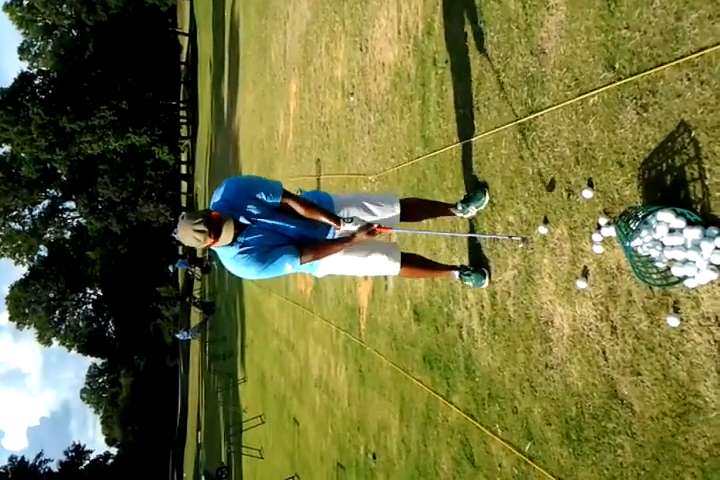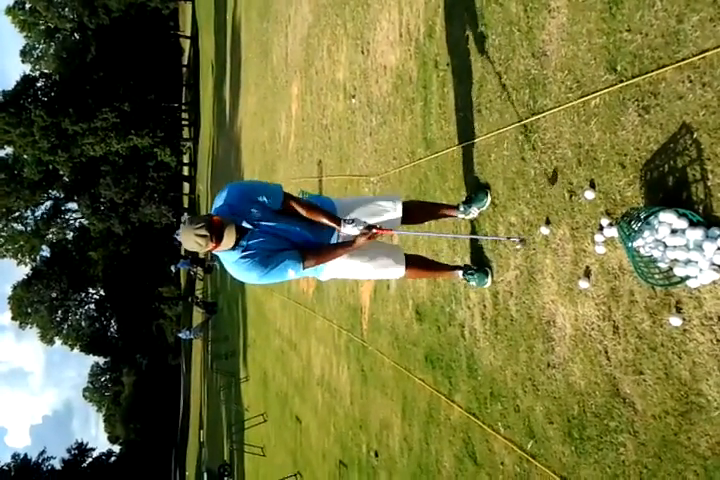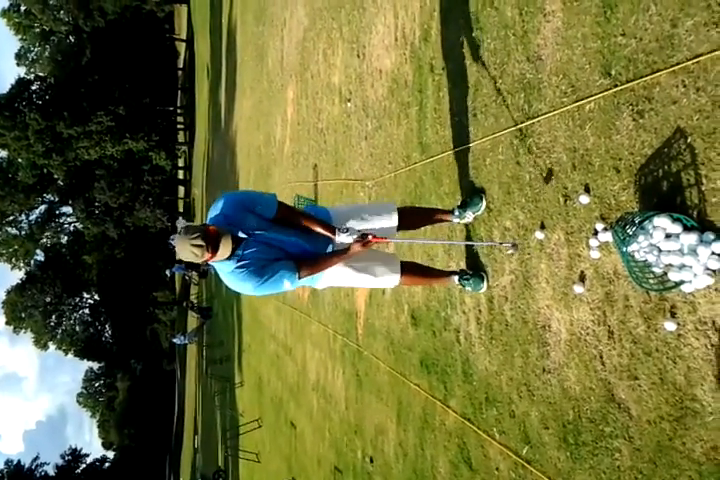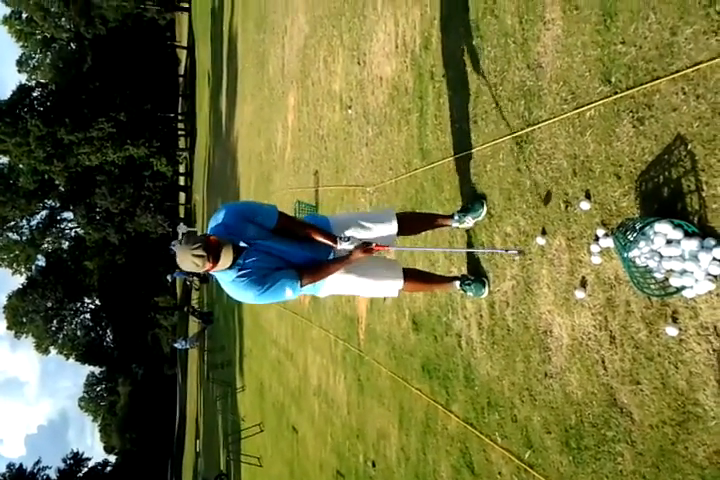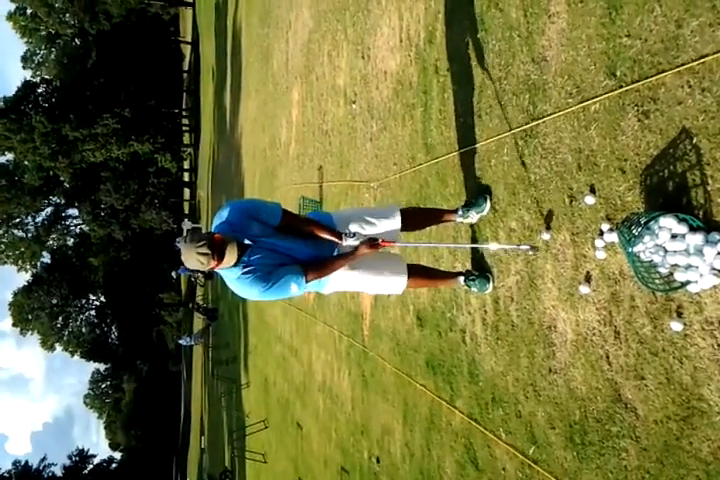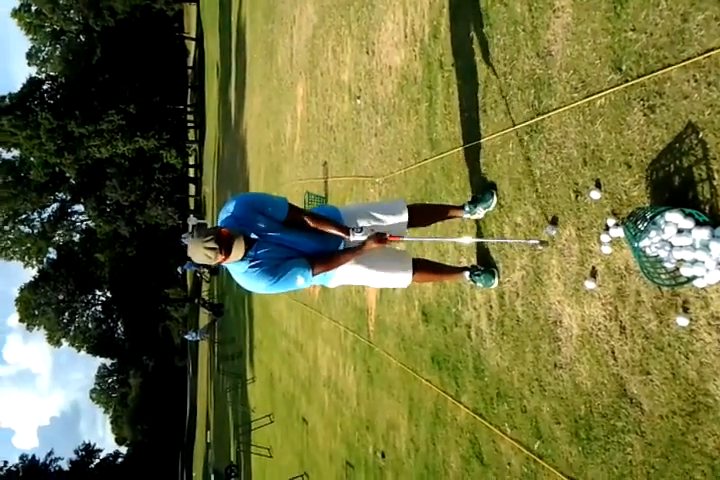
dt=0.1s
person 1, frame 1
left shoulder: (231, 191)
right shoulder: (245, 262)
left elbow: (294, 200)
right elbow: (306, 255)
left wrist: (338, 221)
right wrist: (355, 239)
left hip: (327, 207)
right hip: (329, 251)
left knee: (401, 208)
right knee: (397, 262)
left ankle: (458, 209)
right ankle: (456, 272)
person 1, frame 2
left shoulder: (231, 196)
right shoulder: (247, 267)
left elbow: (293, 202)
right elbow: (307, 262)
left wrist: (339, 223)
right wrist: (355, 244)
left hip: (331, 212)
right hip: (331, 256)
left knee: (402, 209)
right knee: (402, 264)
left ankle: (460, 210)
right ankle: (459, 272)
person 1, frame 3
left shoulder: (227, 206)
right shoulder: (242, 277)
left elbow: (288, 211)
right elbow: (302, 272)
left wrist: (334, 232)
right wrist: (350, 251)
left hip: (326, 220)
right hip: (327, 264)
left knee: (398, 216)
right knee: (397, 272)
left ankle: (454, 215)
right ankle: (455, 277)
person 1, frame 4
left shoulder: (225, 217)
right shoulder: (244, 287)
left elbow: (289, 223)
right elbow: (304, 280)
left wrist: (335, 240)
right wrist: (352, 258)
left hip: (326, 230)
right hip: (328, 274)
left knee: (397, 223)
right knee: (399, 279)
left ankle: (456, 219)
right ankle: (456, 283)
person 1, frame 5
left shoulder: (230, 214)
right shoulder: (250, 283)
left elbow: (293, 220)
right elbow: (309, 275)
left wrist: (340, 237)
right wrist: (357, 253)
left hip: (330, 225)
right hip: (332, 269)
left knee: (401, 218)
right knee: (404, 276)
left ankle: (459, 214)
right ankle: (461, 278)
person 1, frame 6
left shoulder: (236, 208)
right shoulder: (257, 278)
left elbow: (298, 215)
right elbow: (317, 268)
left wrist: (347, 232)
right wrist: (364, 247)
left hip: (334, 220)
right hip: (338, 263)
left knee: (408, 214)
right knee: (409, 271)
left ankle: (466, 210)
right ankle: (466, 273)
